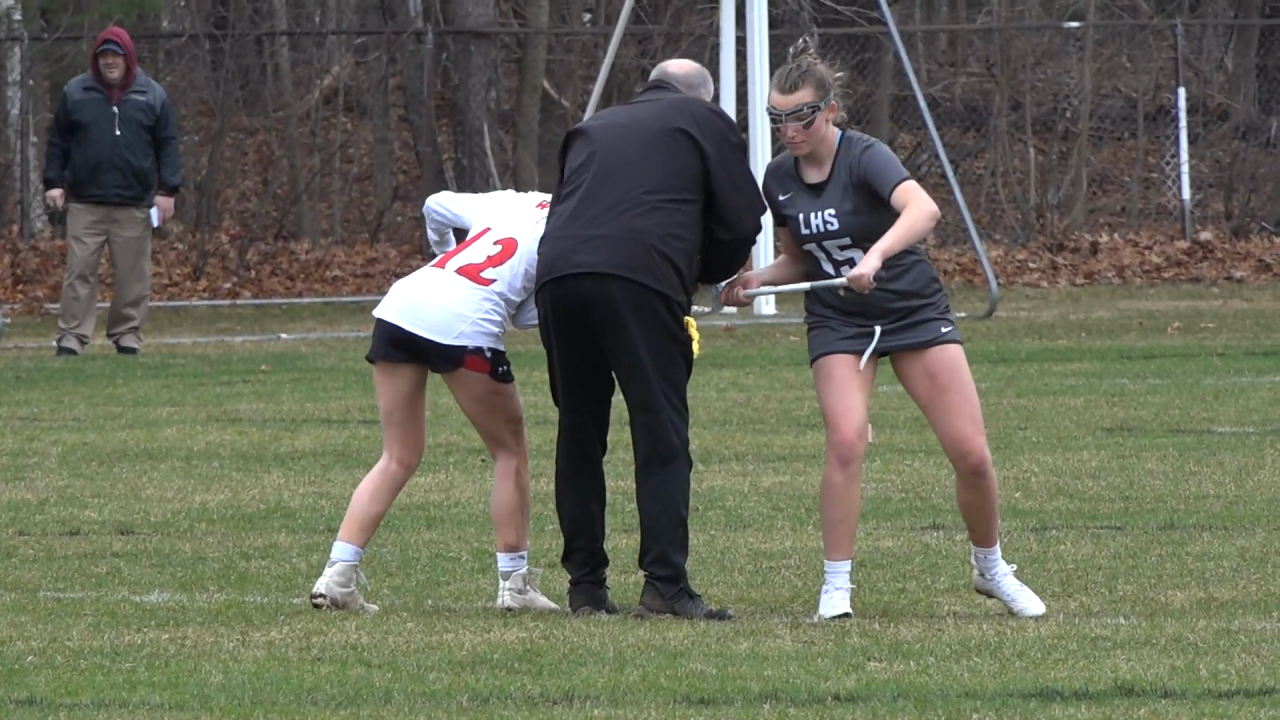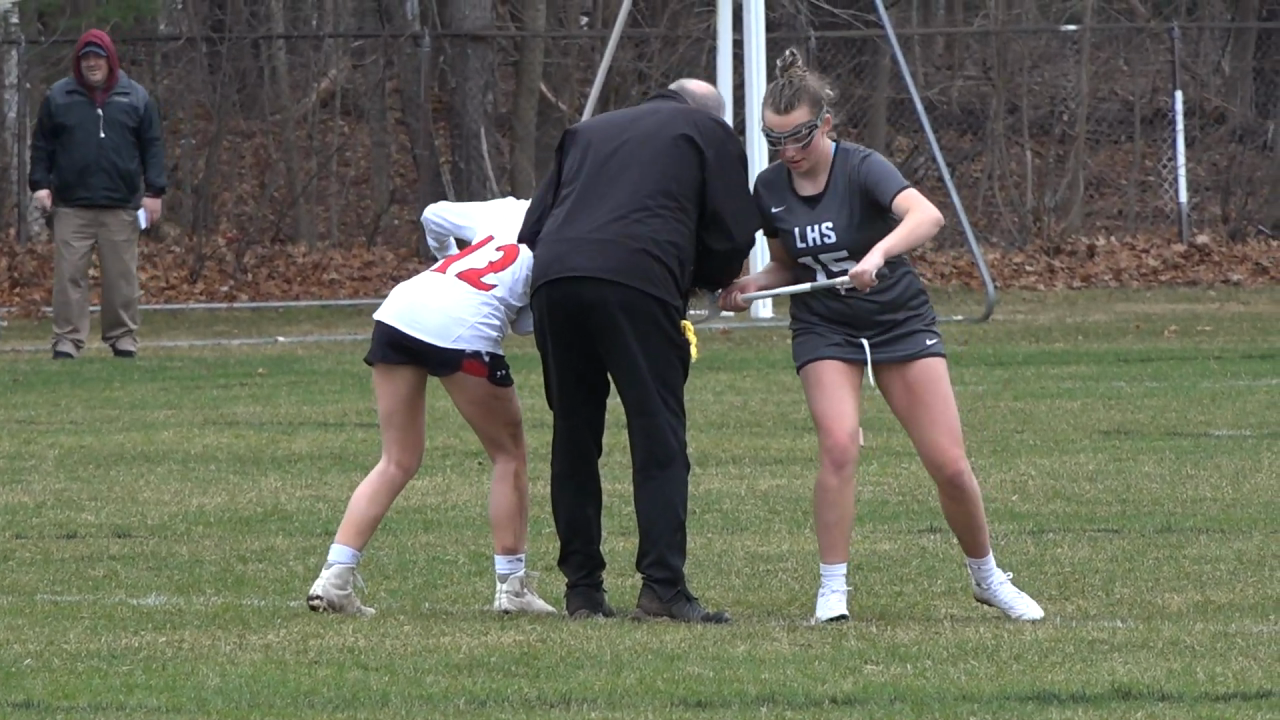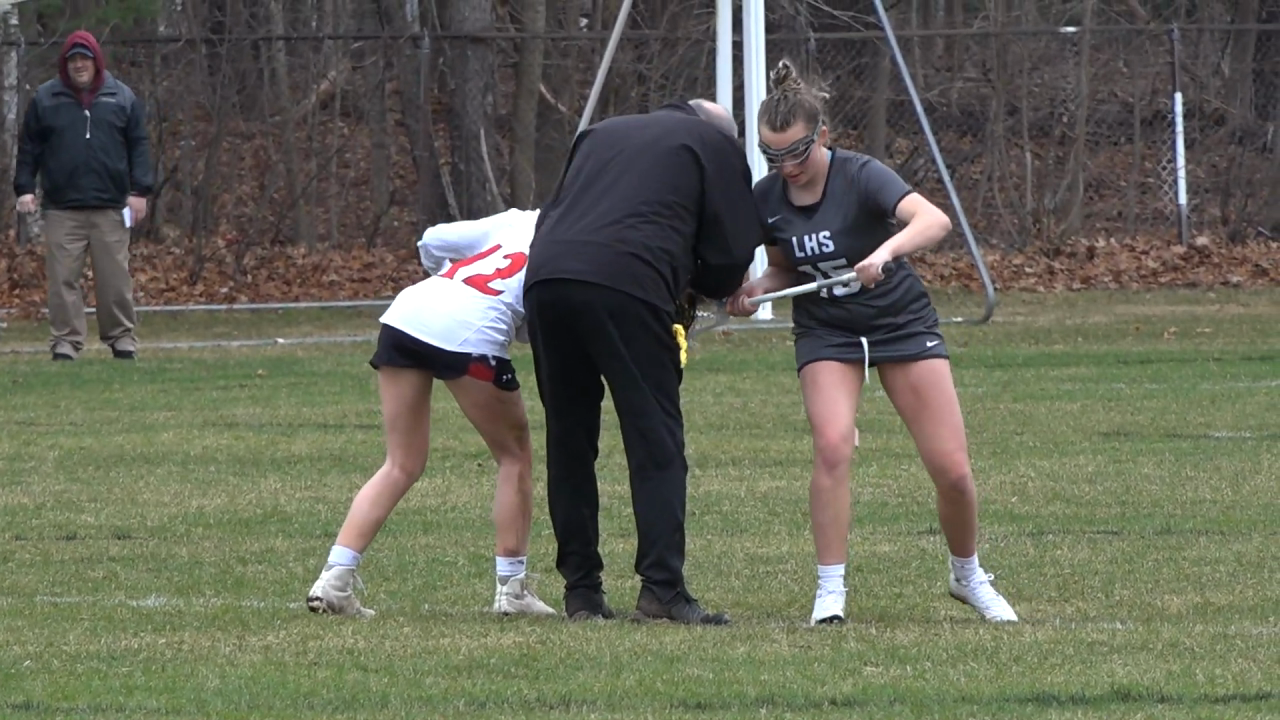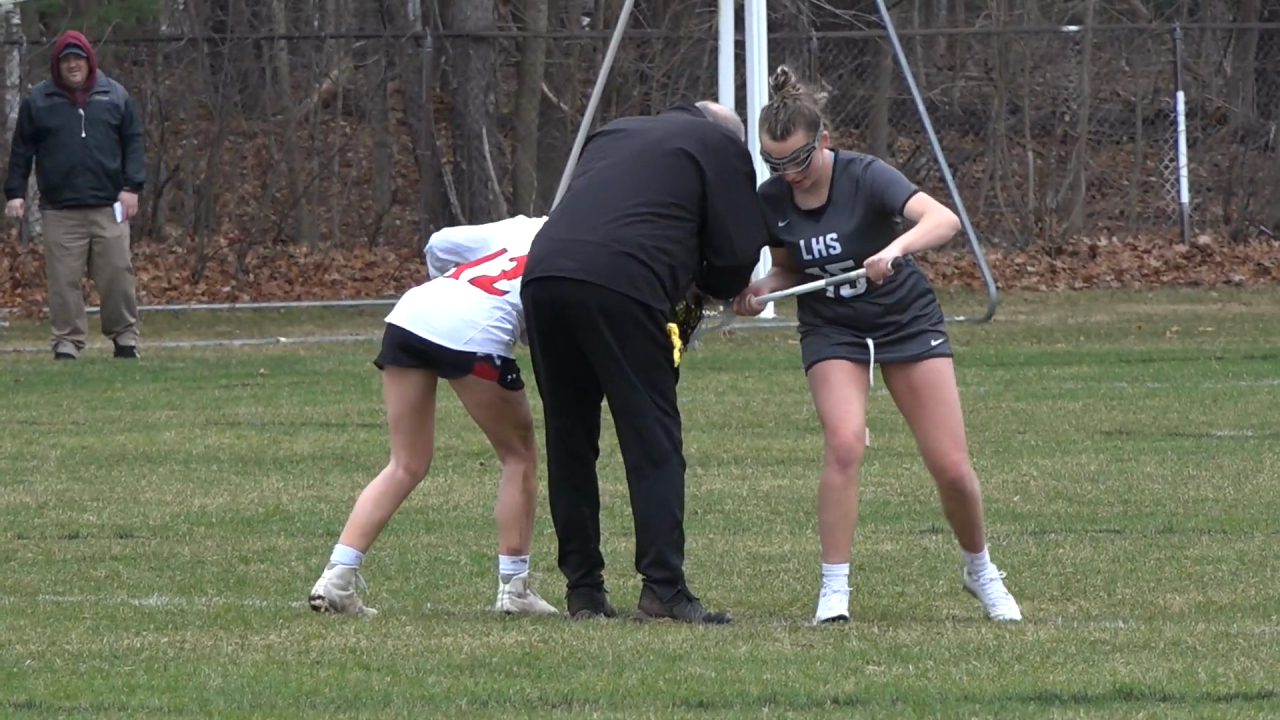
dt=0.2s
person 1, frame 1
left shoulder: (865, 155)
right shoulder: (778, 178)
left elbow: (924, 209)
left wrist: (874, 257)
right wrist: (757, 277)
left hip: (915, 311)
right hip: (837, 321)
left knee: (971, 452)
right knee: (846, 442)
left ankle: (991, 570)
right ankle: (836, 585)
person 1, frame 2
left shoulder: (862, 167)
right shoulder: (768, 188)
left elbow: (928, 216)
left wrist: (877, 253)
right wrist: (750, 283)
left hip: (901, 321)
right hip: (824, 329)
left knee: (950, 465)
right knee: (838, 446)
left ankle: (987, 578)
right ankle: (832, 589)
person 1, frame 3
left shoulder: (861, 174)
right shoulder: (766, 197)
left elbow: (935, 220)
left wrist: (886, 250)
right wrist: (754, 288)
left hip: (904, 324)
right hip: (826, 331)
left knee: (952, 469)
right knee: (832, 446)
left ankle: (968, 577)
right ankle: (830, 589)
person 1, frame 4
left shoulder: (866, 174)
right shoulder: (771, 200)
left elbow: (945, 220)
left wrist: (895, 248)
right wrist: (761, 288)
left hip: (908, 322)
right hip: (832, 330)
left knee: (951, 467)
right knee: (845, 445)
left ankle: (981, 570)
right ankle: (834, 589)
person 2, frame 1
left shoulder: (592, 127)
right shoulder: (705, 121)
right elbow: (739, 224)
right wrist: (702, 274)
left hip: (558, 275)
right hip: (641, 280)
left knee: (579, 434)
right knee: (660, 435)
left ankle: (585, 586)
right ankle: (665, 585)
person 2, frame 2
left shoulder: (589, 130)
right shoulder: (710, 132)
left elbow: (533, 225)
right elbow: (731, 238)
right wrist: (697, 282)
left hip: (555, 278)
right hip: (636, 283)
left knee: (574, 436)
right knee: (658, 440)
left ankle: (583, 588)
right ankle: (662, 588)
person 2, frame 3
left shoulder: (601, 133)
right shoulder: (716, 144)
left elbow: (549, 221)
right elbow: (731, 255)
right wrist: (700, 287)
left hip: (546, 280)
right hip: (626, 288)
left knee: (570, 439)
right knee: (655, 442)
left ankle: (581, 588)
right ankle: (662, 590)
person 2, frame 4
left shoulder: (614, 133)
right shoulder: (722, 146)
right elbow: (736, 257)
right wrist: (703, 284)
left hip: (544, 275)
right hip: (621, 286)
left knee: (569, 437)
right knee: (651, 439)
left ankle: (583, 589)
right ankle: (663, 589)
person 3, frame 1
left shoulder: (511, 200)
left elbow: (435, 206)
right elbow: (528, 317)
left hip: (401, 304)
right hip: (464, 323)
left knee: (398, 459)
right knee: (510, 452)
left ankle: (338, 574)
right ankle: (514, 584)
person 3, frame 2
left shoulder: (512, 208)
left elbow: (434, 215)
right elbow: (526, 324)
left hip: (401, 307)
right hip: (463, 327)
left knee: (397, 462)
right knee: (509, 454)
left ankle: (334, 577)
right ankle: (511, 586)
person 3, frame 3
left shoulder: (519, 220)
left elbow: (433, 241)
right elbow: (529, 332)
left hip: (406, 312)
right hip: (469, 331)
left knee: (402, 465)
right knee: (515, 457)
left ankle: (334, 578)
right ankle: (512, 588)
person 3, frame 4
left shoulder: (524, 226)
left elbow: (440, 245)
left hip: (411, 312)
right hip: (474, 331)
left knee: (406, 466)
right knee: (519, 456)
left ankle: (337, 577)
right ankle: (514, 587)
person 4, frame 1
left shoulder: (152, 95)
right shoulder: (75, 92)
left elbow: (167, 145)
right elbow: (58, 142)
left wrist: (167, 189)
right wrist: (54, 181)
left hip: (134, 204)
right hip: (84, 203)
left knee: (132, 276)
right knee: (79, 272)
left ankle: (127, 339)
right ankle: (71, 340)
person 4, frame 2
left shoulder: (135, 96)
right shoulder: (58, 96)
left elbow: (152, 146)
right elbow: (42, 145)
left wrist: (154, 190)
right wrist: (40, 183)
left hip: (121, 206)
right hip: (71, 206)
left knee: (121, 279)
right knee: (69, 276)
left ankle: (123, 342)
right ankle: (66, 344)
person 4, frame 3
left shoulder: (122, 97)
right shoulder: (44, 98)
left elbow: (138, 145)
right elbow: (29, 148)
left wrist: (140, 190)
right wrist: (25, 187)
left hip: (111, 207)
right hip: (62, 209)
left knee: (115, 279)
right knee: (63, 279)
left ankle: (122, 342)
right ankle: (65, 345)
person 4, frame 4
left shoulder: (115, 95)
right shoulder: (38, 100)
left elbow: (133, 141)
right elbow: (21, 149)
left wrist: (132, 186)
right wrist: (16, 191)
left hip: (109, 205)
right hip: (59, 209)
left knee: (118, 273)
right knee: (64, 280)
left ankle: (124, 338)
right ankle: (67, 344)
